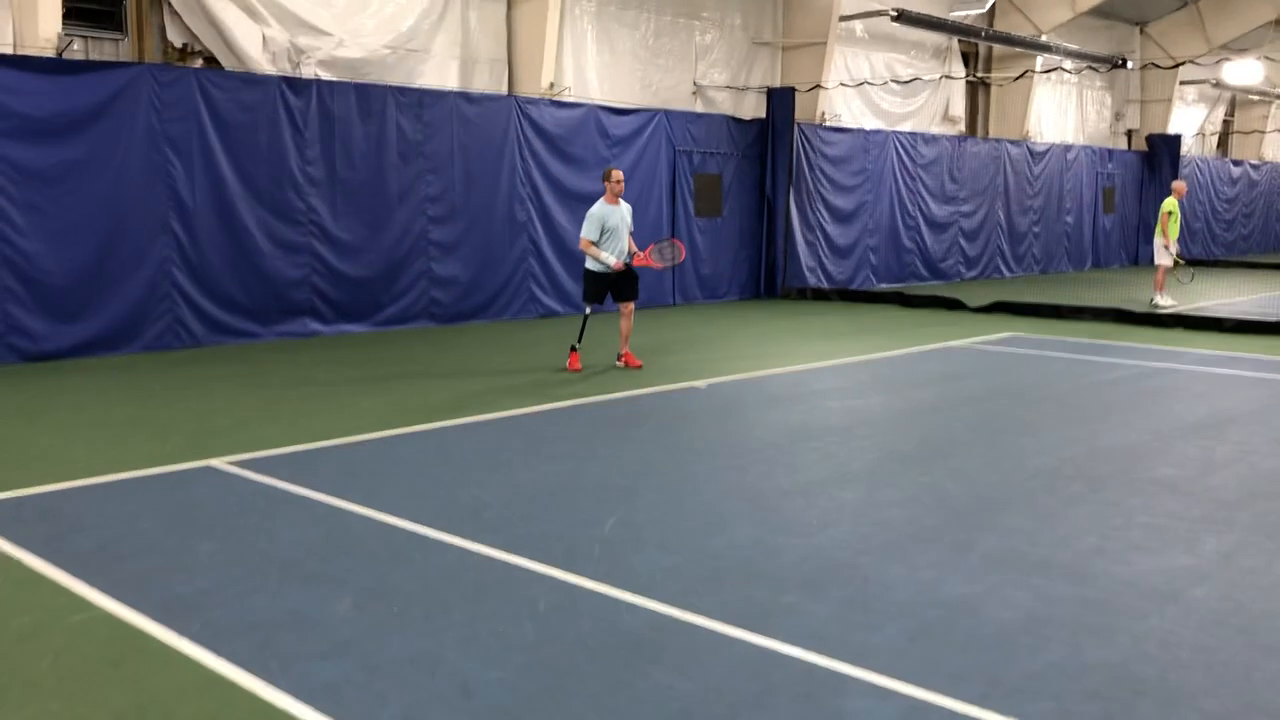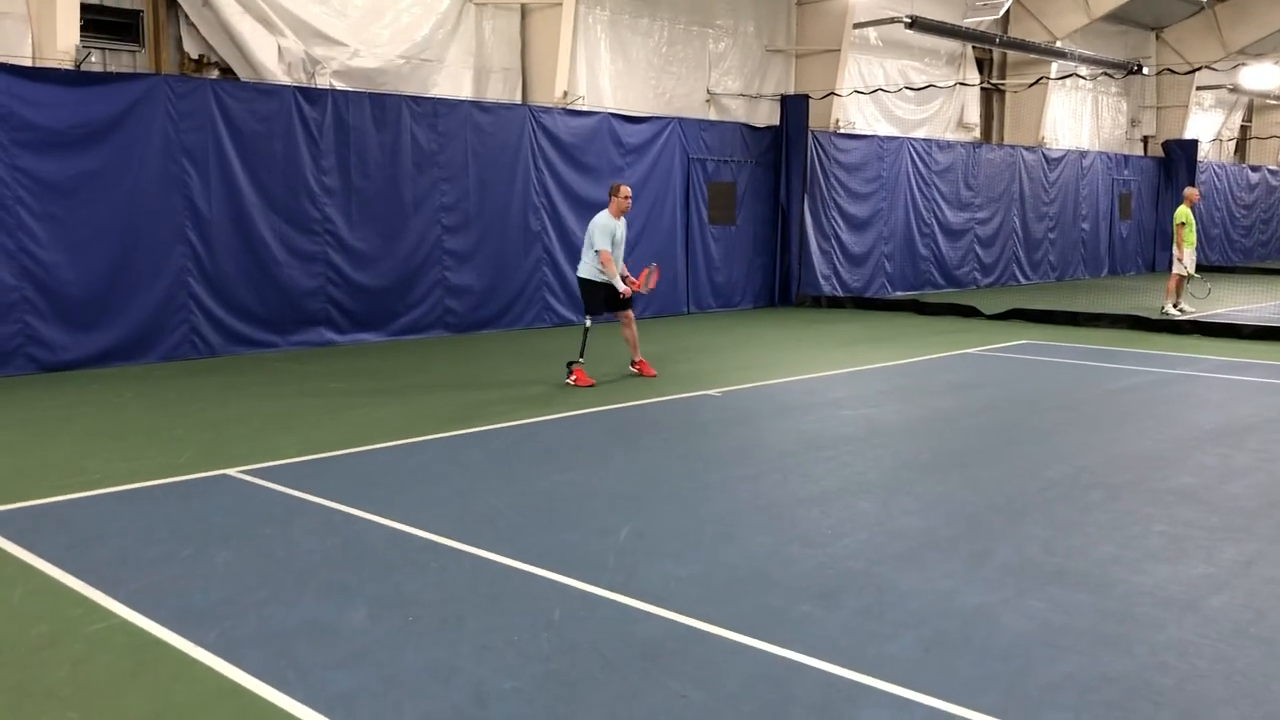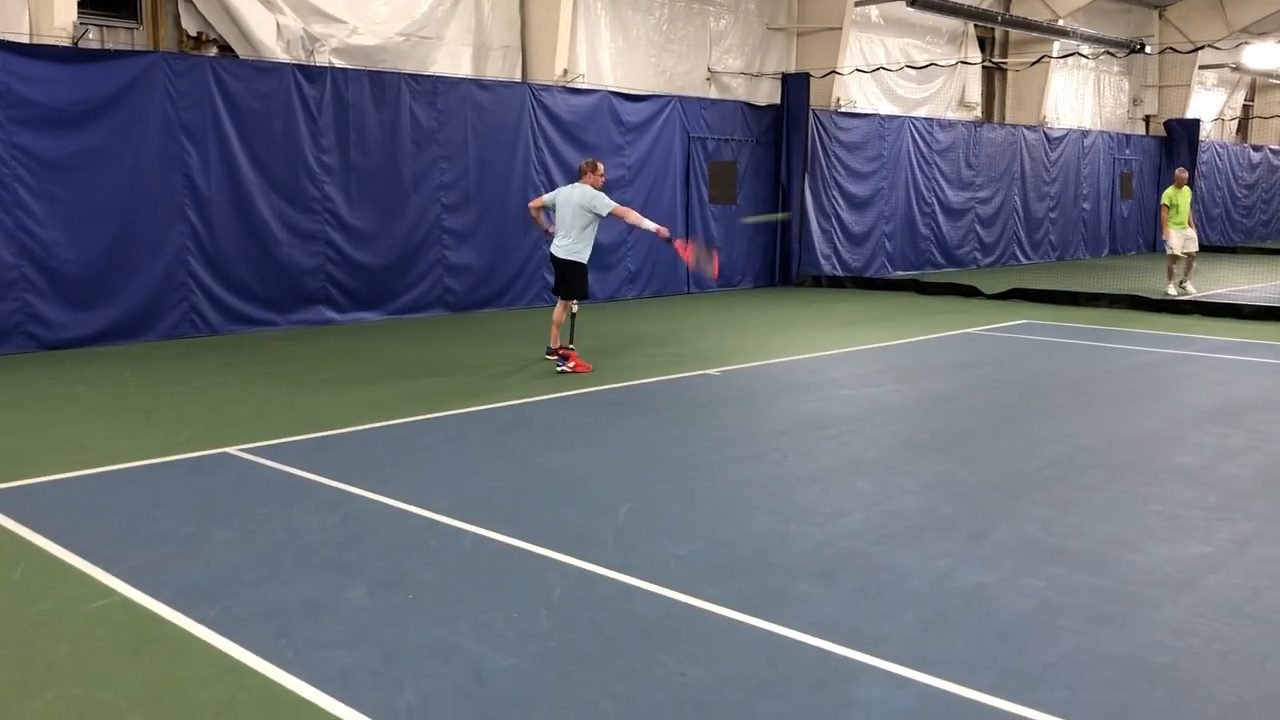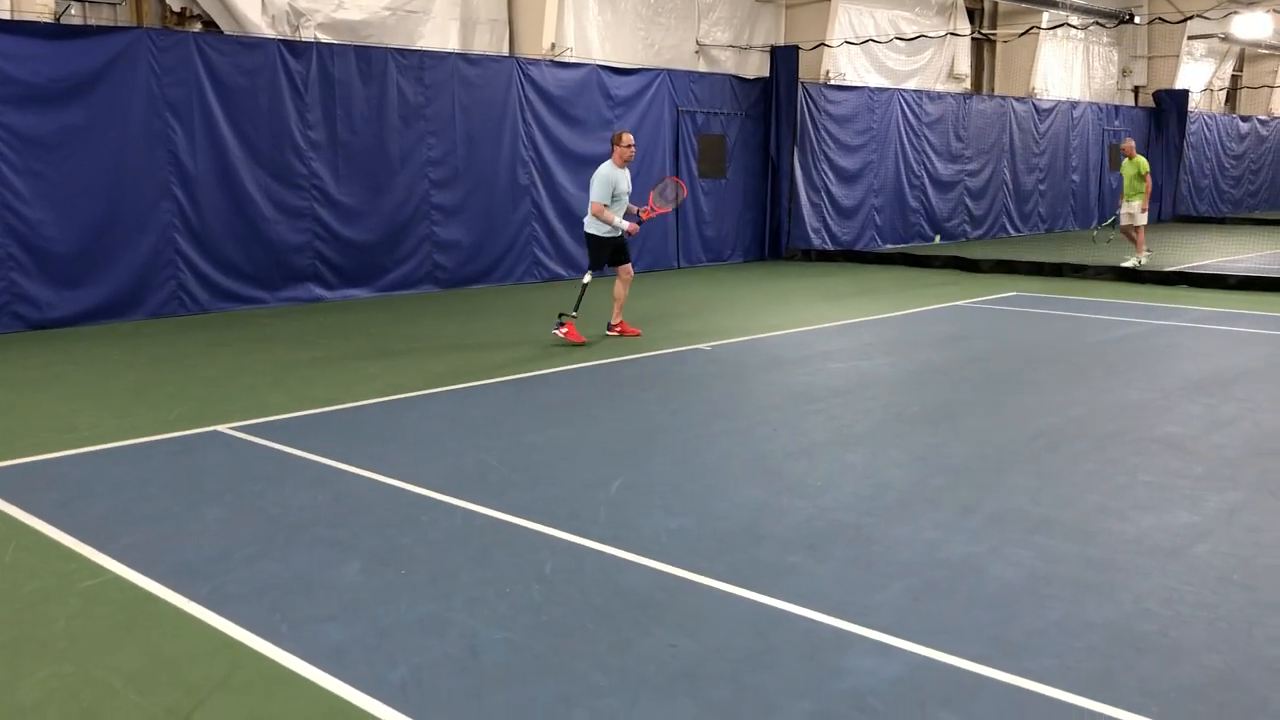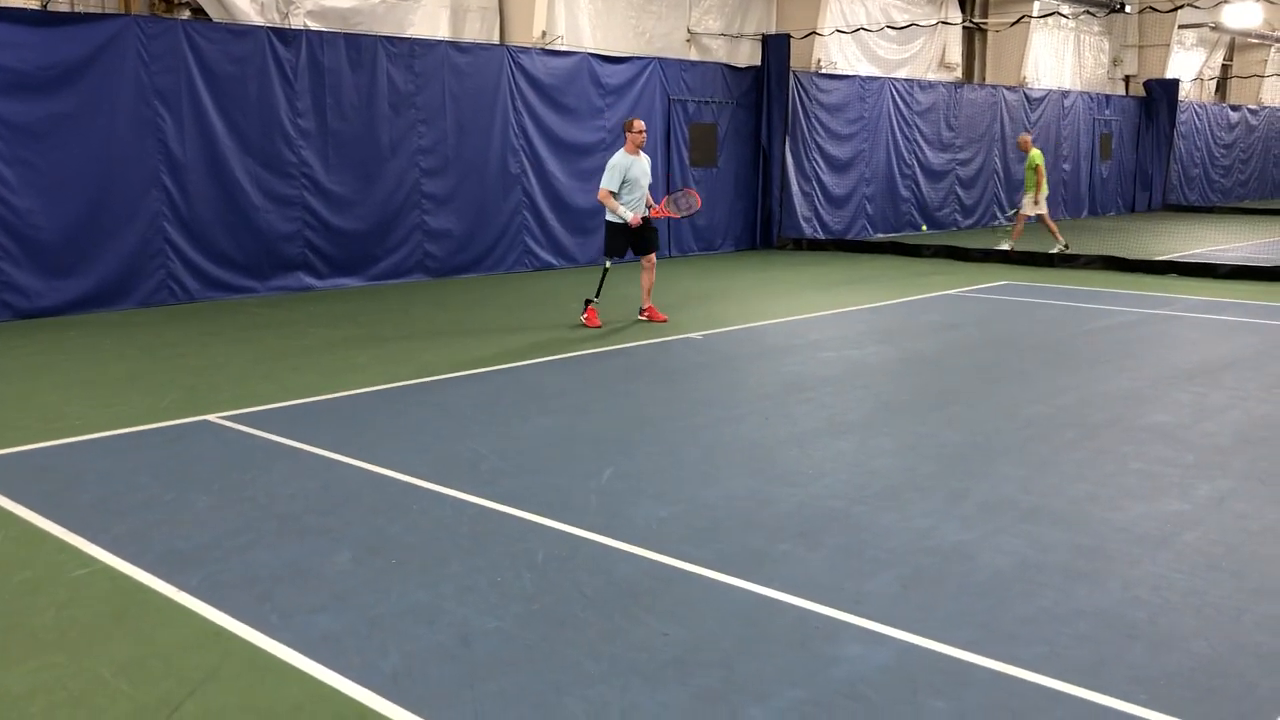
dt=1s
person 1, frame 1
left shoulder: (627, 208)
right shoulder: (597, 212)
right elbow: (584, 245)
left wrist: (634, 252)
right wrist: (610, 260)
left hip: (622, 269)
right hip: (598, 270)
left knee: (628, 309)
right knee: (588, 311)
left ankle: (623, 354)
right ankle: (574, 352)
person 1, frame 2
left shoulder: (621, 222)
right shoulder: (603, 224)
right elbow: (605, 259)
left wrist: (625, 275)
right wrist: (620, 285)
left hip: (608, 280)
right hip: (592, 278)
left knee: (628, 318)
right knee: (591, 322)
left ankle: (637, 361)
right ankle: (575, 369)
person 1, frame 3
left shoulder: (562, 191)
right shoulder: (594, 197)
left elbow: (534, 205)
right elbow: (623, 213)
left wrist: (545, 227)
right wrist: (654, 227)
left hip: (558, 252)
right hip: (573, 258)
left knee: (565, 301)
right knee: (570, 303)
left ankle: (553, 347)
right ankle: (566, 359)
person 1, frame 4
left shoulder: (625, 172)
right shoulder: (605, 174)
right elbow: (596, 210)
left wrist: (636, 210)
right wrist: (625, 224)
left hip: (616, 234)
right hip: (598, 234)
left knee: (626, 274)
right knee: (590, 278)
left ankle: (615, 323)
right ankle: (565, 324)
person 1, frame 5
left shoulder: (646, 159)
right shoulder: (618, 162)
right elbow: (603, 196)
left wrist: (652, 204)
right wrist: (628, 215)
left hip: (641, 220)
right hip: (618, 222)
left knee: (649, 262)
right knee: (609, 264)
left ankle: (646, 308)
right ankle: (590, 309)
